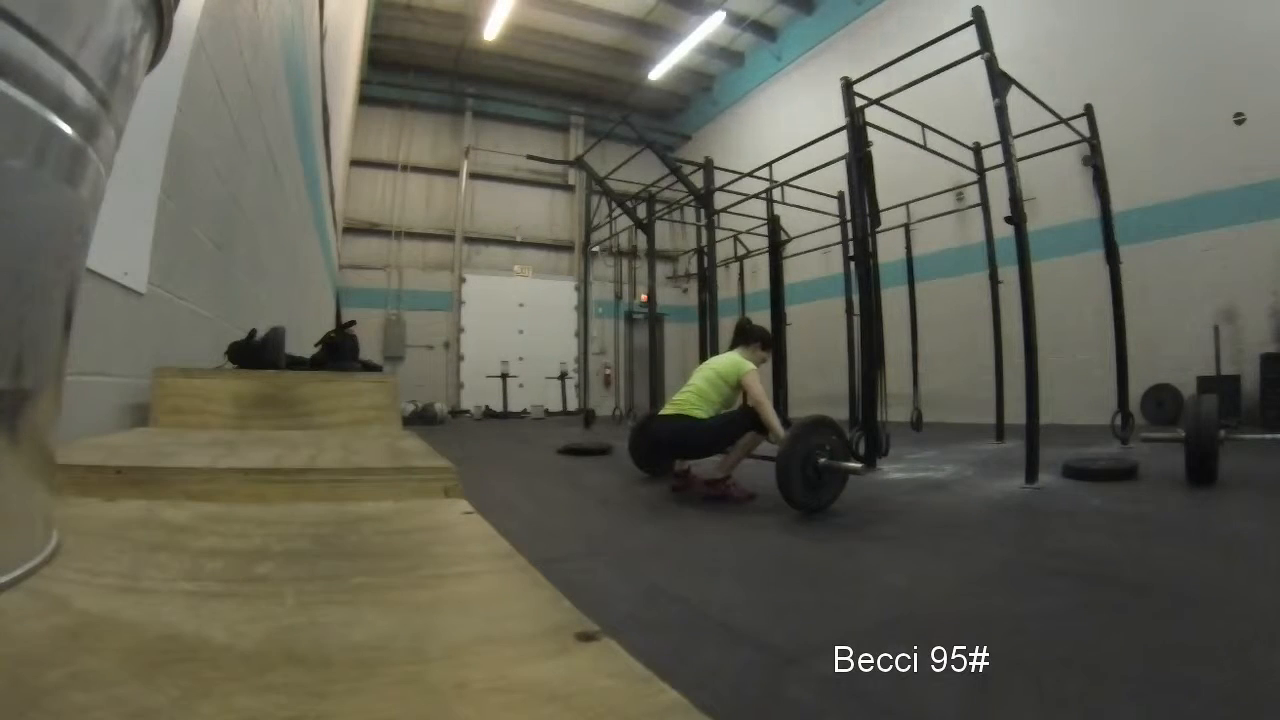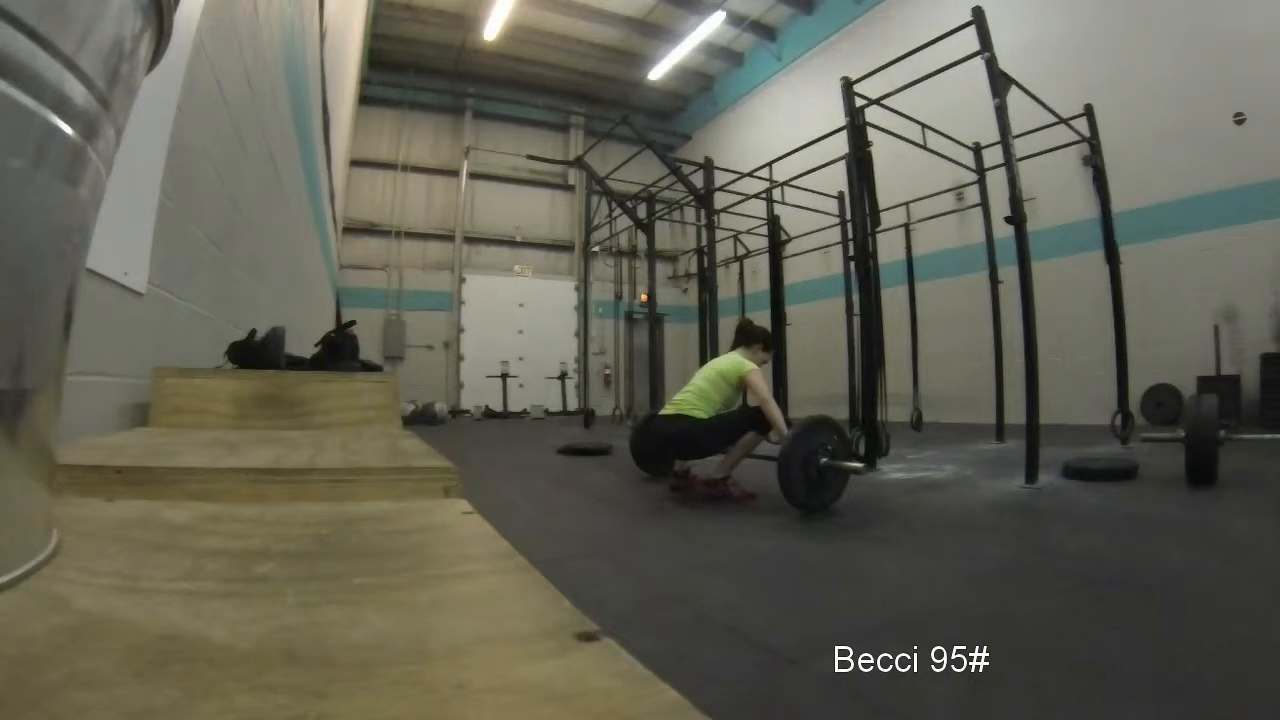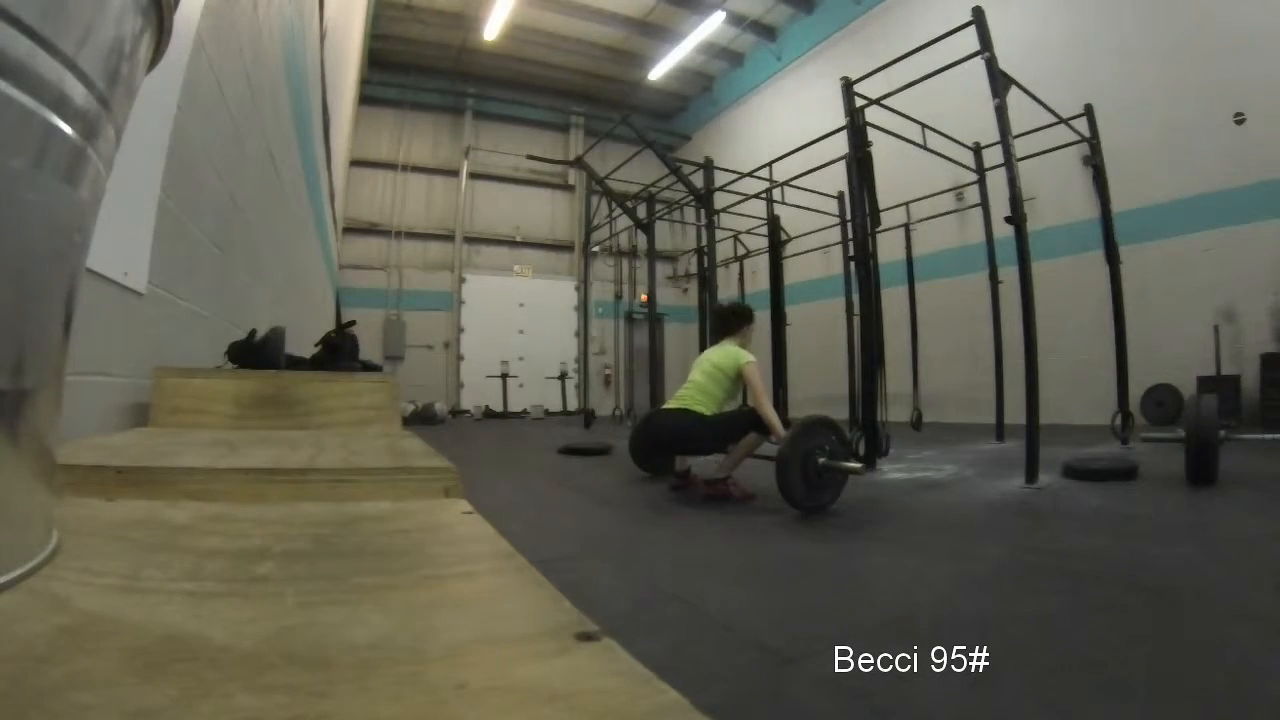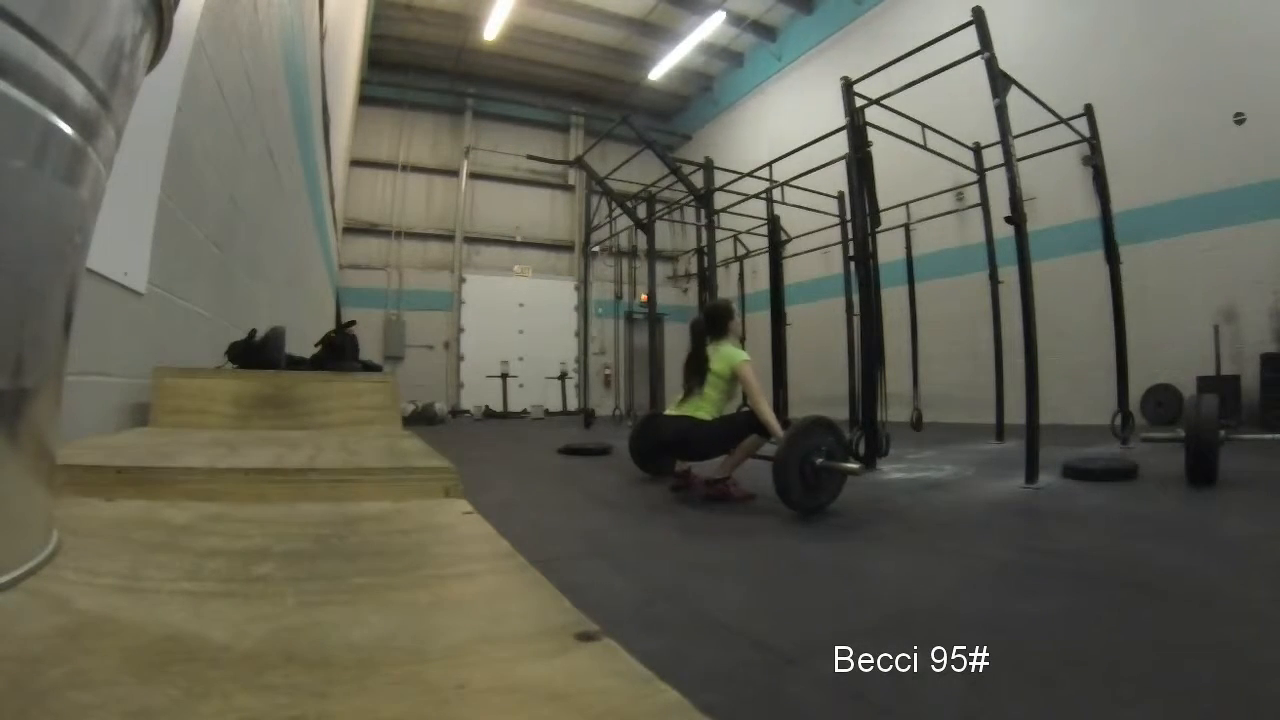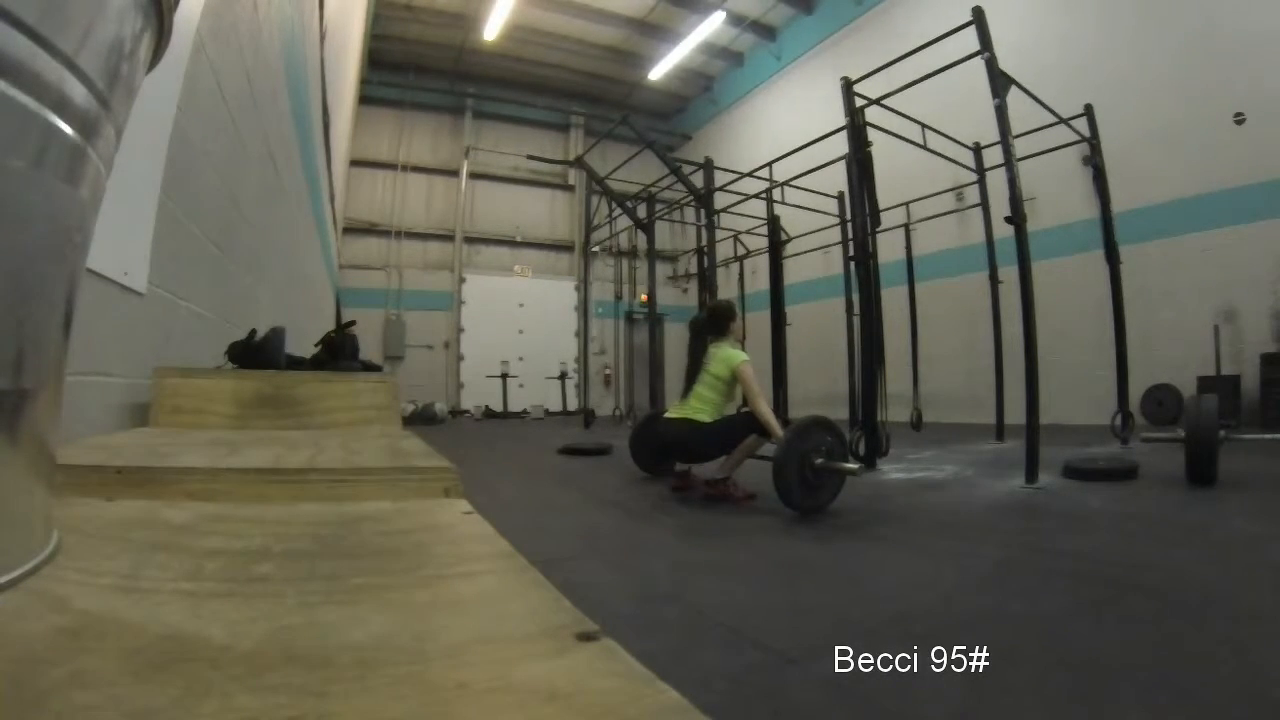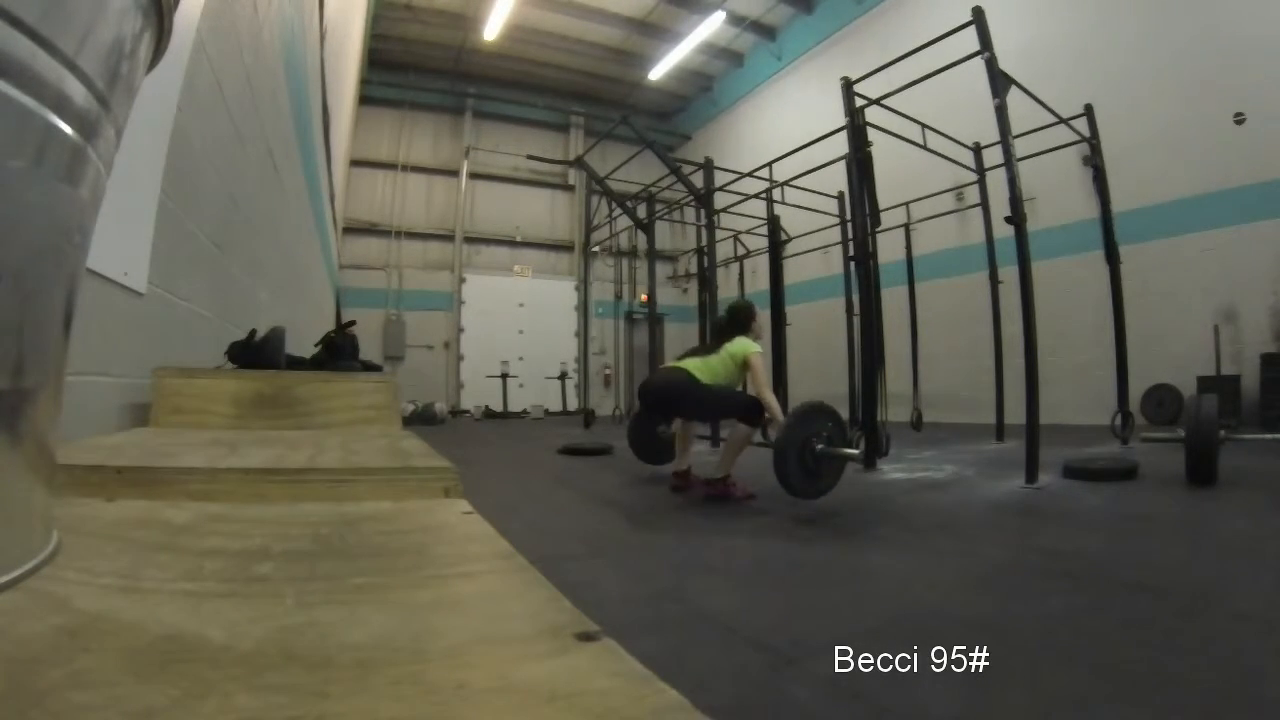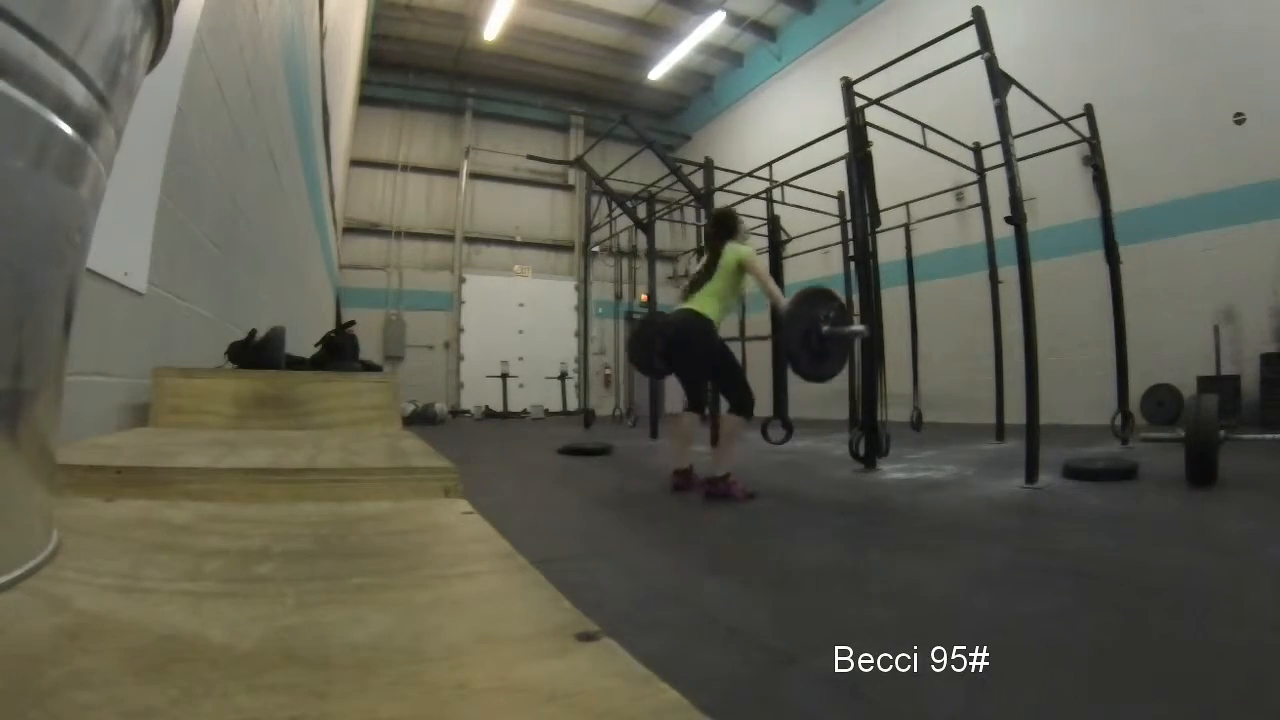
dt=0.5s
person 1, frame 1
left shoulder: (717, 360)
right shoulder: (744, 365)
right elbow: (762, 403)
left hip: (661, 431)
right hip: (684, 433)
right knee: (759, 418)
left ankle: (681, 473)
right ankle: (718, 481)
person 1, frame 2
left shoulder: (719, 361)
right shoulder: (745, 366)
right elbow: (766, 402)
left hip: (661, 431)
right hip: (683, 433)
right knee: (761, 417)
left ankle: (681, 473)
right ankle: (717, 480)
person 1, frame 3
left shoulder: (709, 353)
right shoulder: (743, 357)
right elbow: (762, 402)
left hip: (661, 425)
right hip: (686, 429)
right knee: (760, 419)
left ankle: (682, 472)
right ankle: (717, 480)
person 1, frame 4
left shoulder: (703, 353)
right shoulder: (735, 356)
right elbow: (758, 401)
left hip: (667, 431)
right hip: (691, 435)
right knee: (761, 423)
left ankle: (682, 473)
right ankle: (718, 481)
person 1, frame 5
left shoulder: (703, 353)
right shoulder: (735, 357)
right elbow: (758, 402)
left hip: (668, 433)
right hip: (692, 438)
right knee: (761, 422)
left ankle: (682, 473)
right ankle: (719, 481)
person 1, frame 6
left shoulder: (723, 344)
right shoulder: (749, 347)
right elbow: (764, 392)
left hip: (652, 390)
right hip: (678, 388)
left knee: (690, 404)
right knee: (751, 408)
left ankle: (681, 473)
right ankle: (719, 481)
person 1, frame 7
left shoulder: (711, 256)
right shoulder: (741, 252)
right elbow: (766, 282)
left hip: (675, 327)
right hip: (696, 328)
left knee: (696, 400)
right knee: (741, 399)
left ankle: (682, 472)
right ankle: (719, 479)
